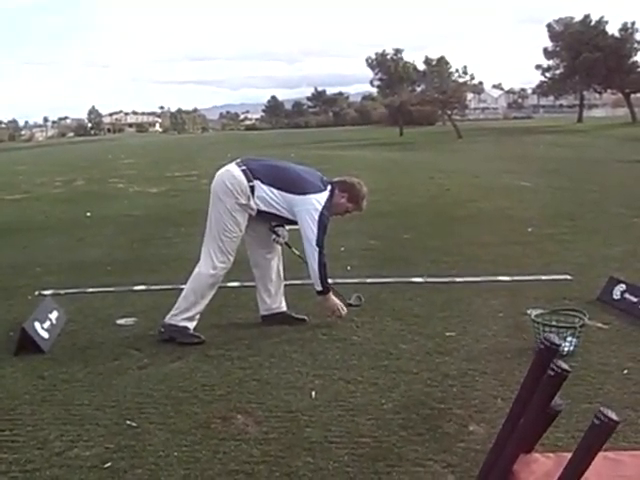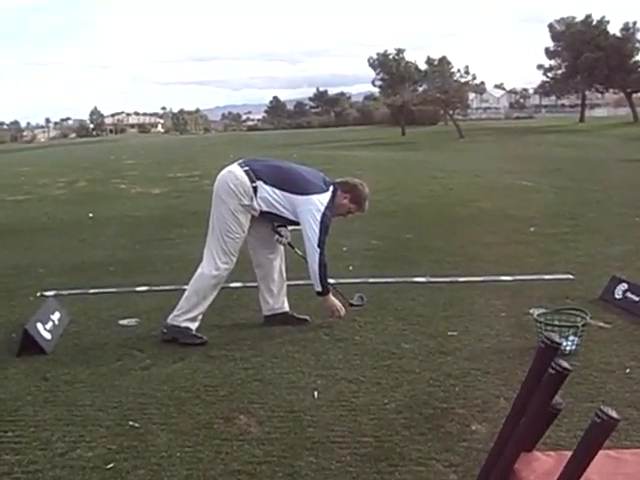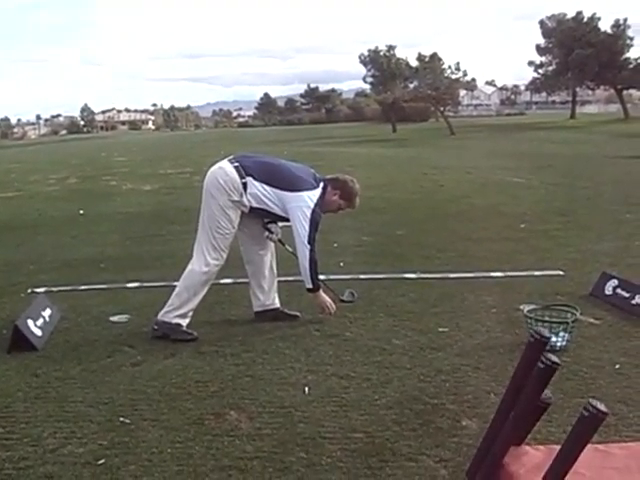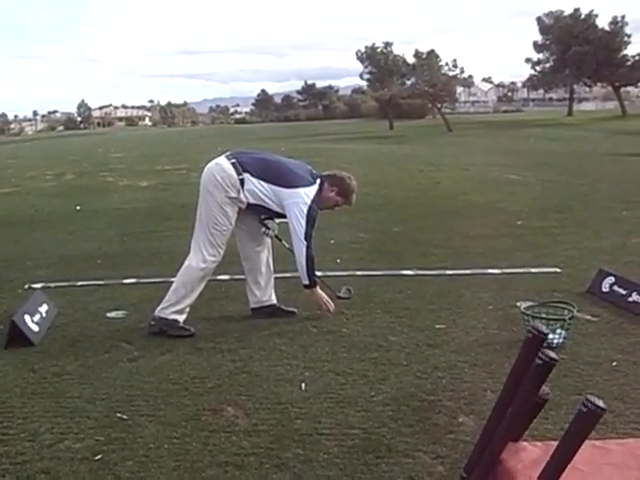
dt=0.4s
person 1, frame 1
left shoulder: (321, 184)
right shoulder: (316, 203)
right elbow: (315, 251)
left wrist: (277, 225)
right wrist: (326, 295)
left hip: (238, 180)
right hip: (235, 186)
left knee: (267, 248)
right knee: (217, 261)
left ankle: (273, 309)
right ankle: (176, 323)
person 1, frame 2
left shoulder: (323, 185)
right shoulder: (318, 204)
right elbow: (315, 251)
left wrist: (280, 225)
right wrist: (325, 295)
left hip: (241, 180)
right hip: (238, 187)
left knee: (270, 248)
right knee: (220, 262)
left ankle: (275, 310)
right ankle: (179, 324)
person 1, frame 3
left shoulder: (313, 181)
right shoulder: (308, 201)
right elbow: (306, 248)
left wrist: (270, 221)
right wrist: (316, 291)
left hip: (231, 175)
right hip: (227, 183)
left knee: (261, 244)
right knee: (210, 258)
left ankle: (266, 306)
right ankle: (169, 321)
person 1, frame 4
left shoulder: (310, 177)
right shoulder: (305, 198)
right elbow: (302, 245)
left wrist: (266, 217)
right wrist: (313, 289)
left hip: (228, 173)
right hip: (225, 180)
left knee: (257, 241)
right knee: (207, 255)
left ankle: (263, 302)
right ankle: (166, 317)
